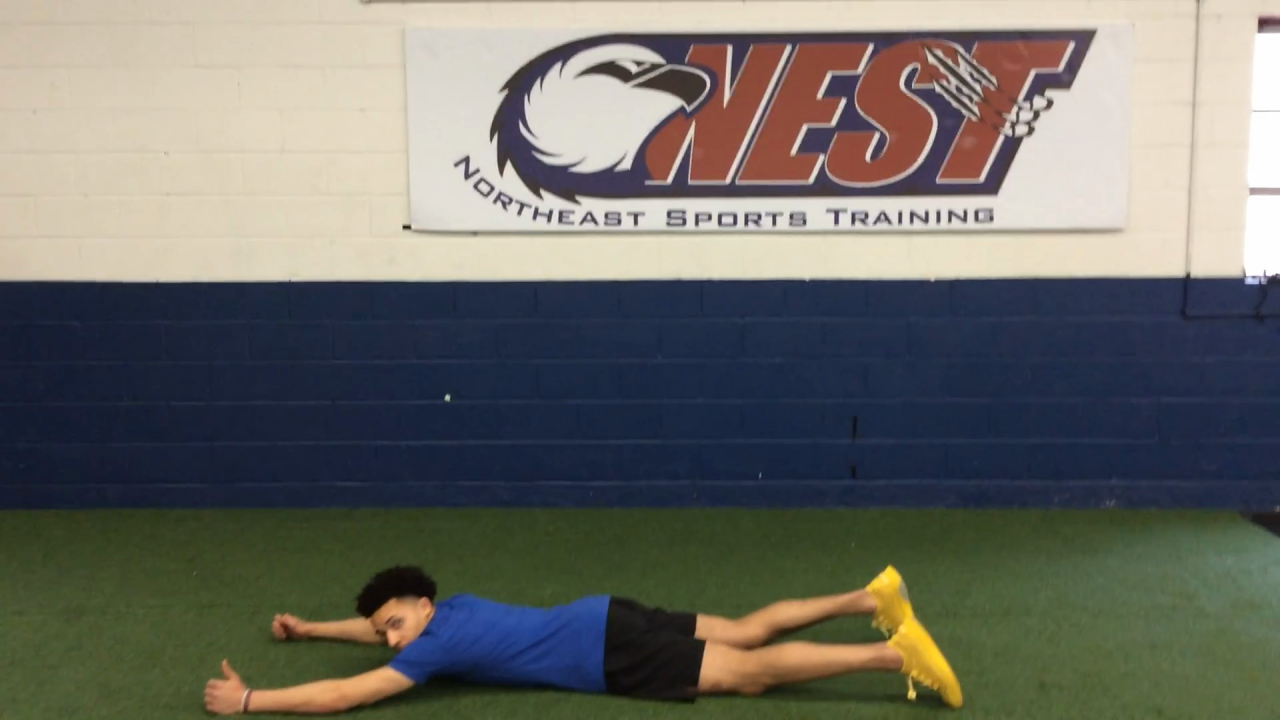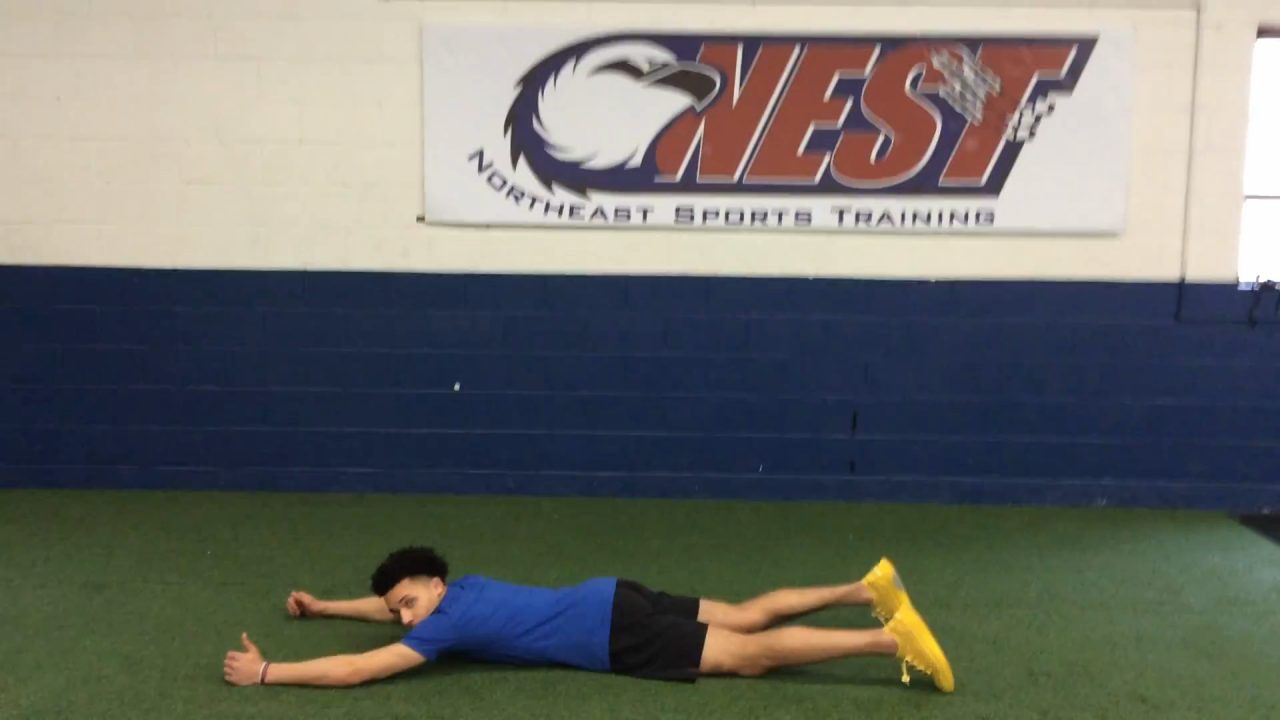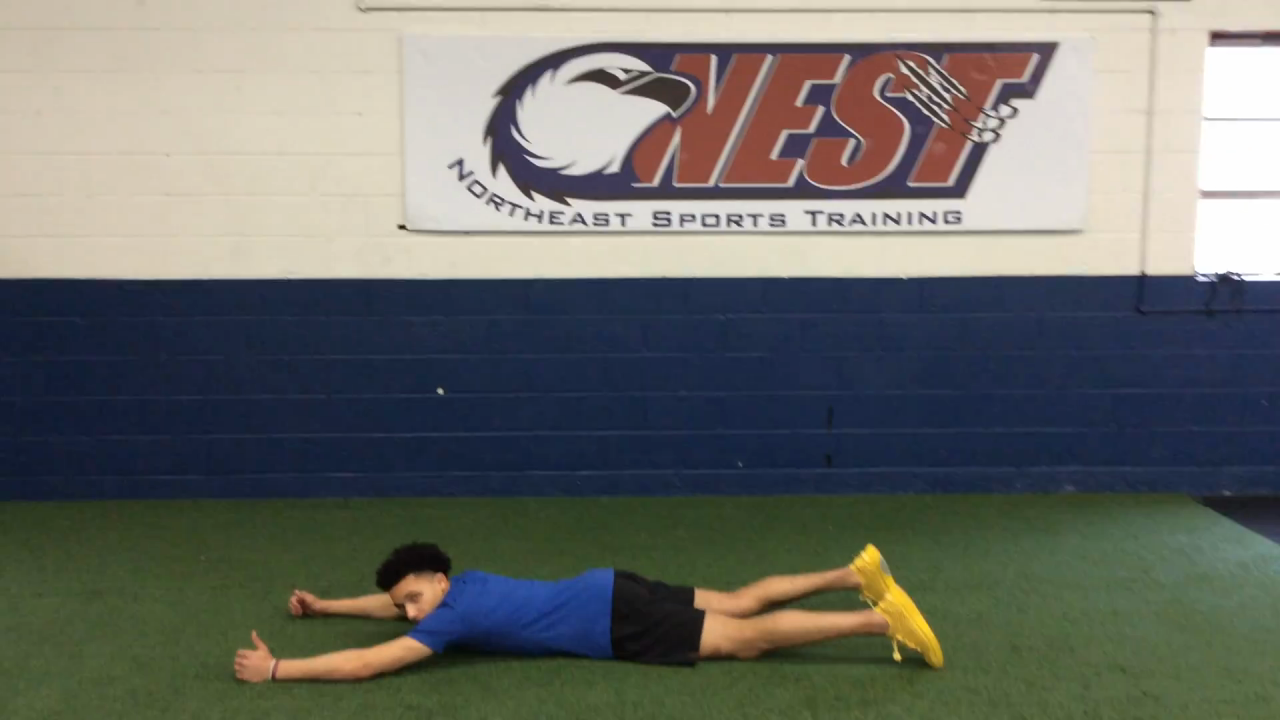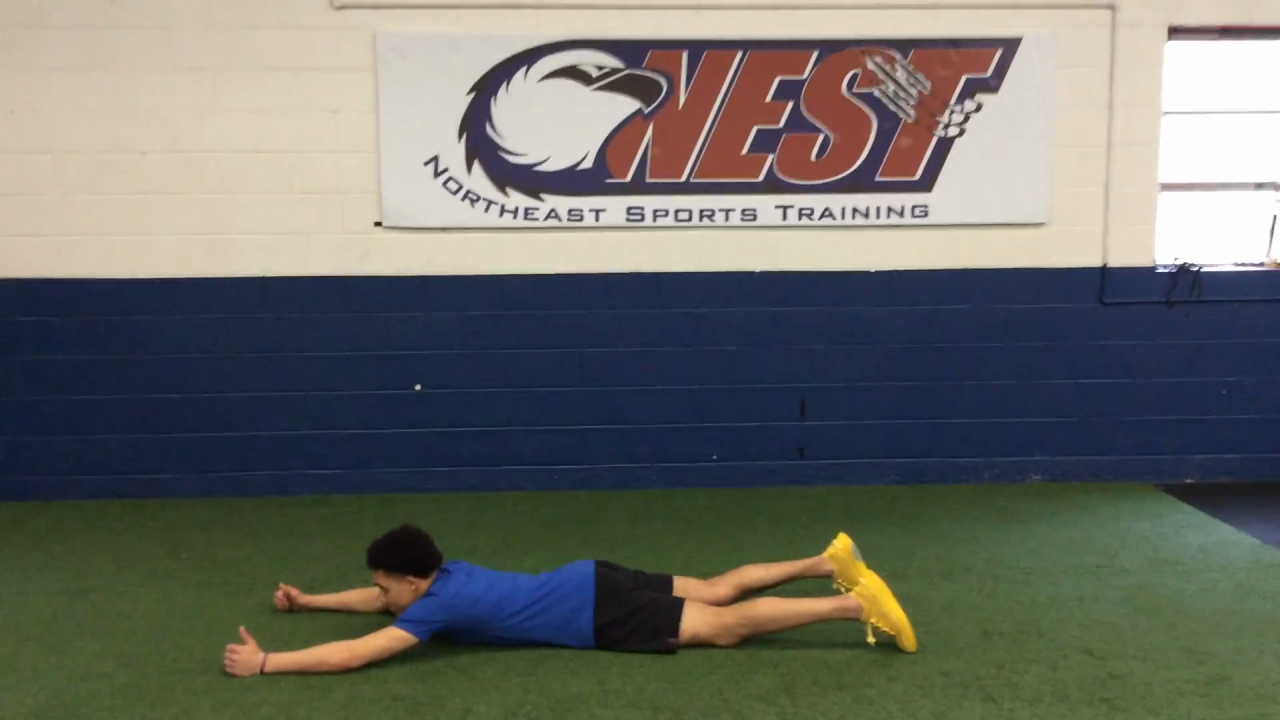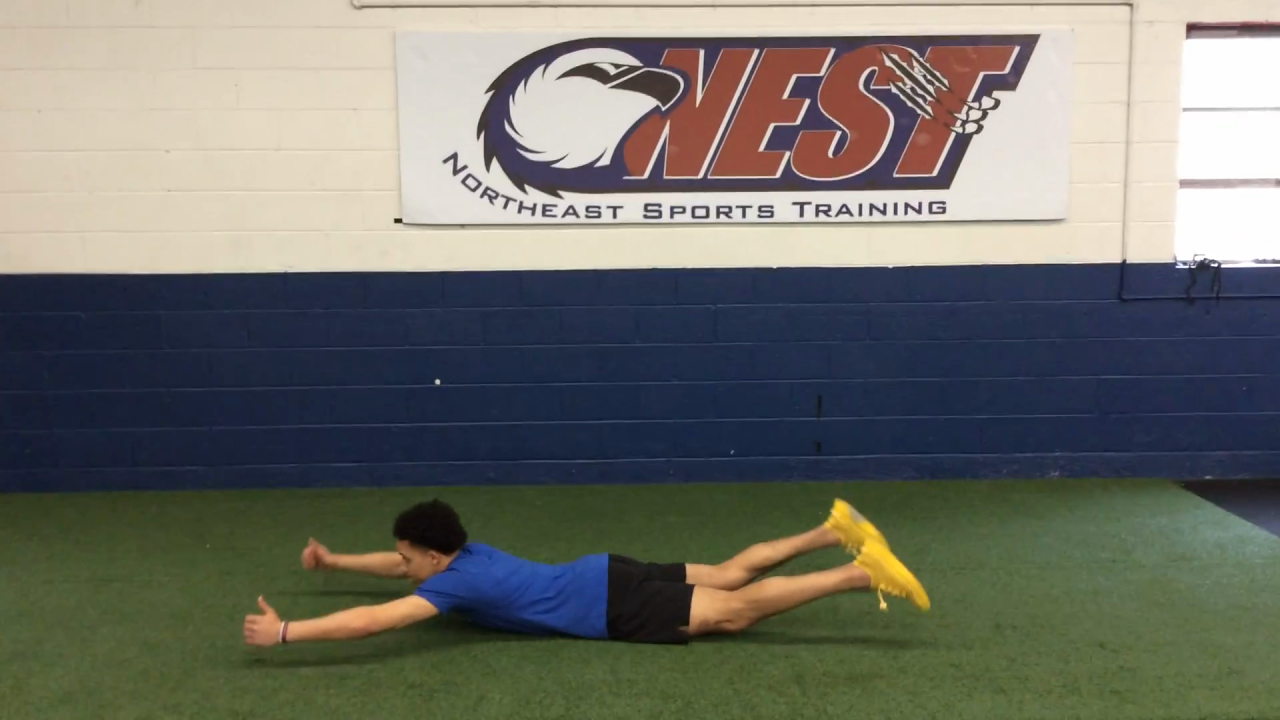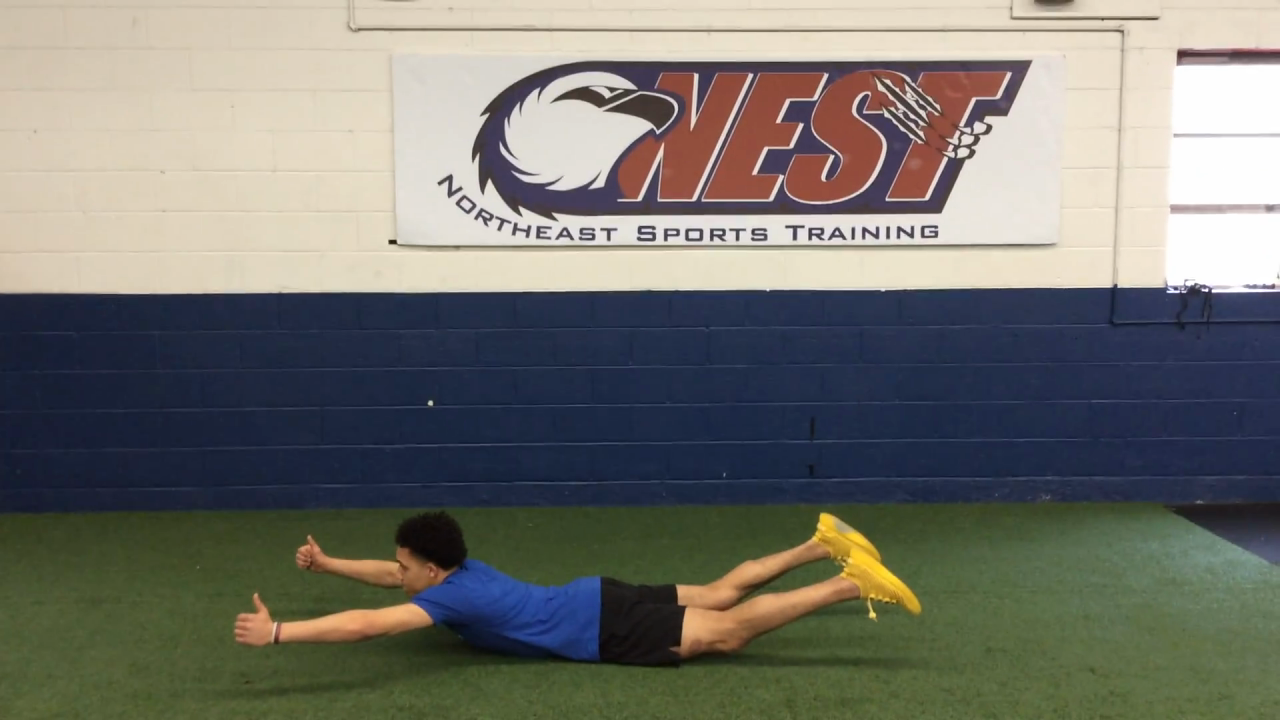
dt=0.7s
person 1, frame 1
left shoulder: (438, 645)
right shoulder: (449, 608)
right elbow: (380, 626)
right wrist: (308, 627)
left hip: (612, 656)
right hip: (606, 622)
right knee: (746, 631)
left ankle: (894, 653)
right ankle: (871, 598)
person 1, frame 2
left shoulder: (449, 621)
right shoulder: (459, 590)
left elbow: (356, 669)
right elbow: (394, 601)
left wrist: (267, 672)
right wrist: (323, 606)
left hip: (615, 637)
right hip: (612, 605)
left knee: (749, 654)
right knee: (745, 617)
left ankle: (887, 639)
right ankle: (866, 589)
person 1, frame 3
left shoulder: (454, 614)
right shoulder: (459, 585)
left elbow: (363, 665)
right elbow: (391, 602)
left wrist: (276, 669)
right wrist: (323, 603)
left hip: (615, 622)
right hip: (610, 594)
left knee: (745, 639)
right knee: (739, 602)
left ankle: (878, 618)
right ankle: (855, 573)
person 1, frame 4
left shoulder: (438, 606)
right shoulder: (444, 573)
left elbow: (352, 656)
right elbow: (379, 599)
left wrist: (263, 663)
right wrist: (307, 600)
left hip: (597, 615)
right hip: (592, 583)
left knee: (724, 627)
right knee: (717, 592)
left ankle: (854, 603)
right ankle: (828, 562)
person 1, frame 5
left shoulder: (455, 583)
right shoulder: (464, 552)
left elbow: (372, 621)
right elbow: (404, 565)
left wrist: (285, 632)
right wrist: (336, 560)
left hip: (612, 608)
right hip: (607, 578)
left knee: (735, 613)
right knee: (729, 575)
left ankle: (861, 573)
right ankle: (833, 530)
person 1, frame 6
left shoulder: (450, 597)
right shoulder: (459, 567)
left elbow: (364, 625)
right elbow: (395, 577)
left wrist: (277, 632)
right wrist: (327, 563)
left hip: (604, 630)
right hip: (599, 601)
left knee: (728, 633)
right knee: (719, 596)
left ankle: (850, 584)
right ankle: (819, 544)
